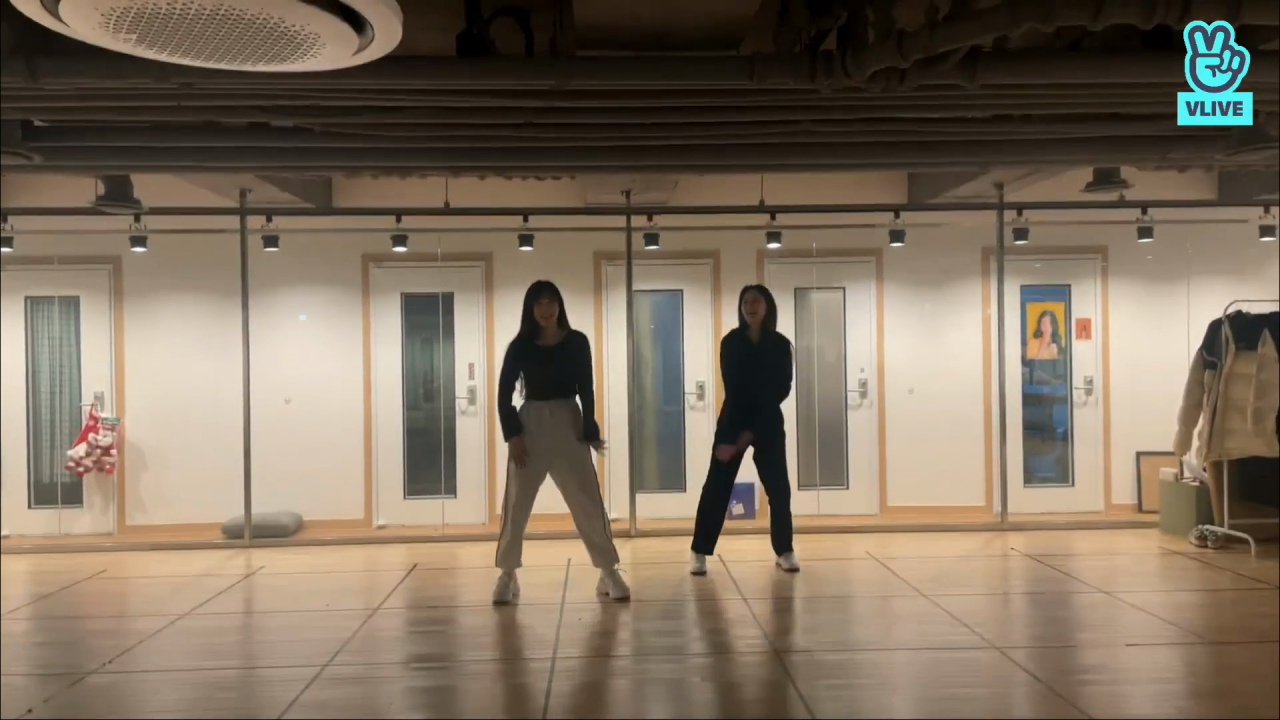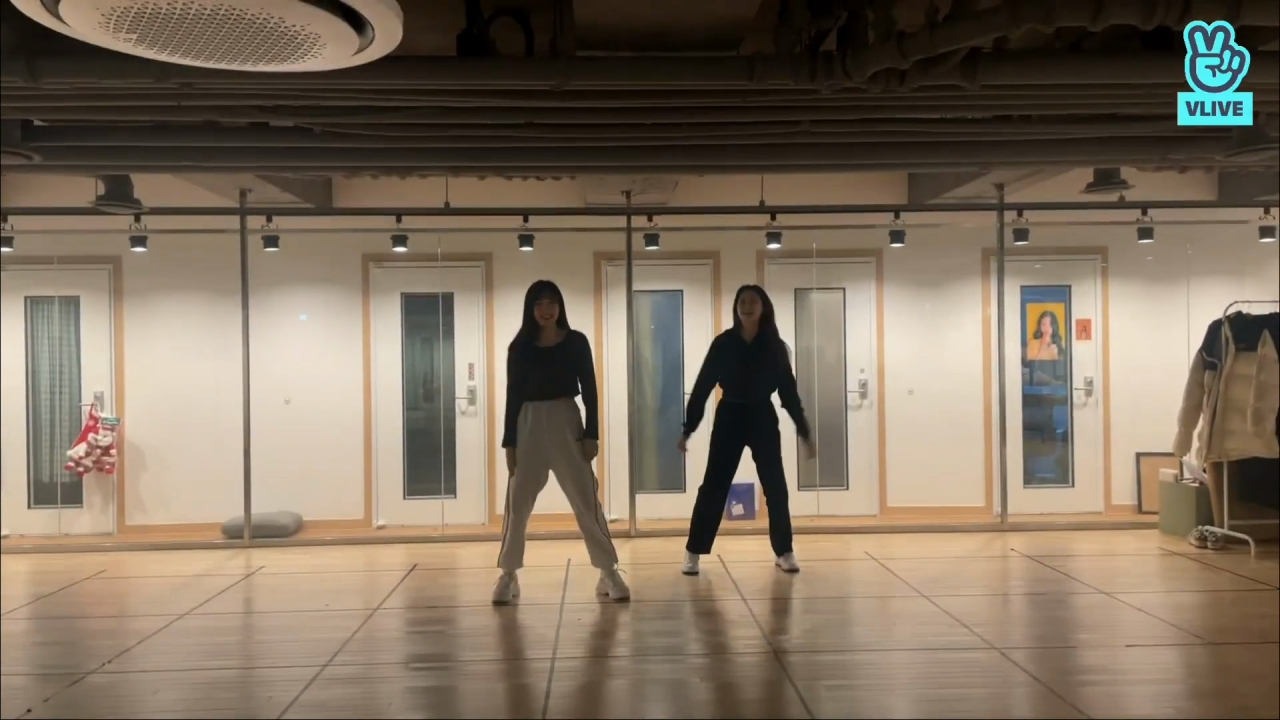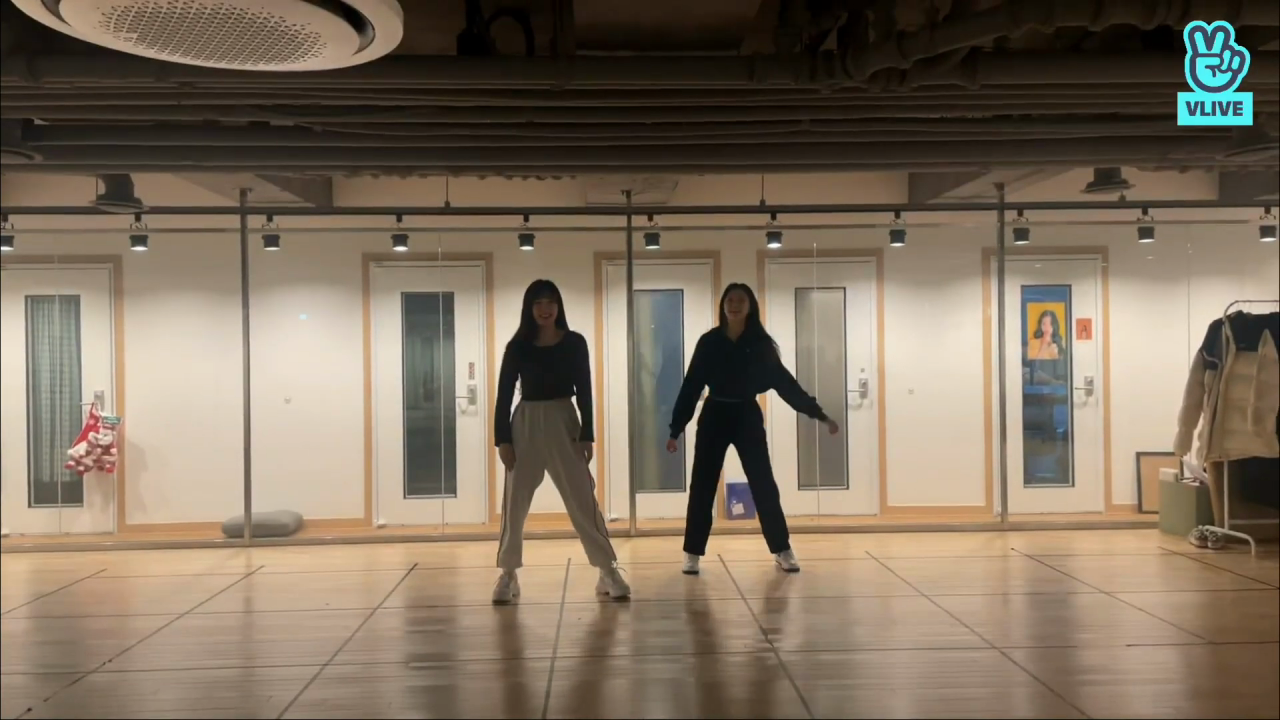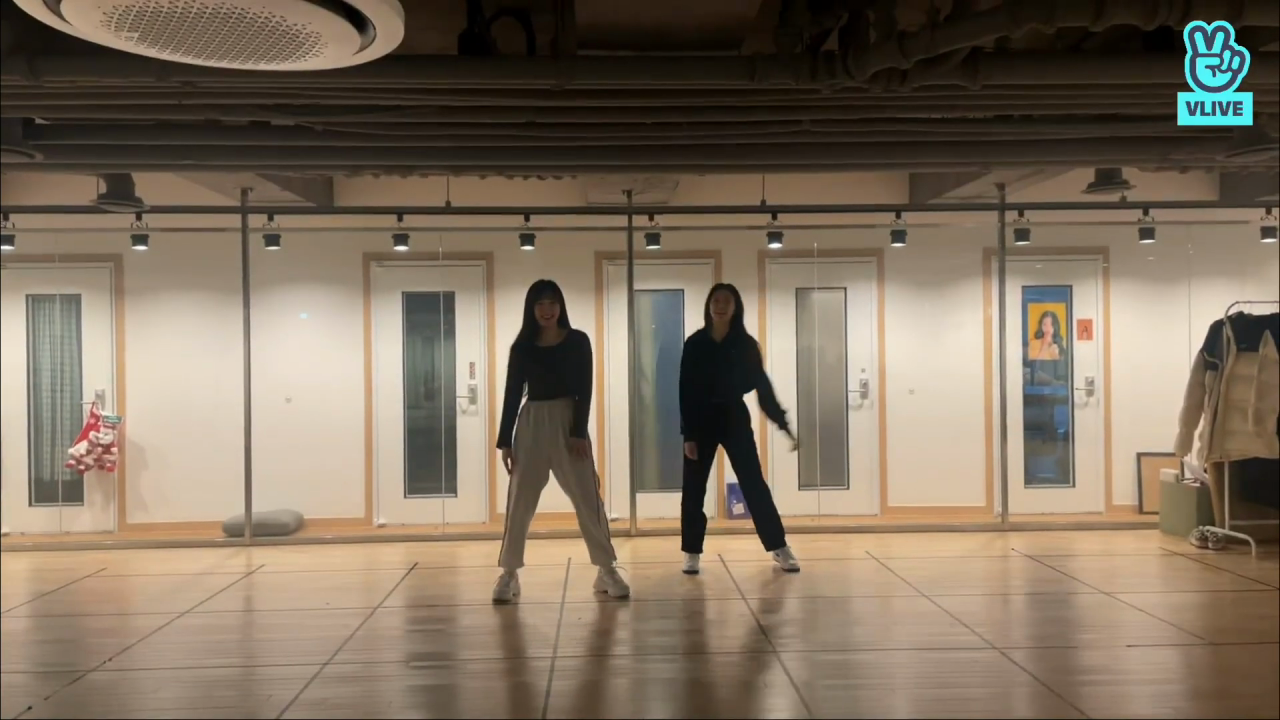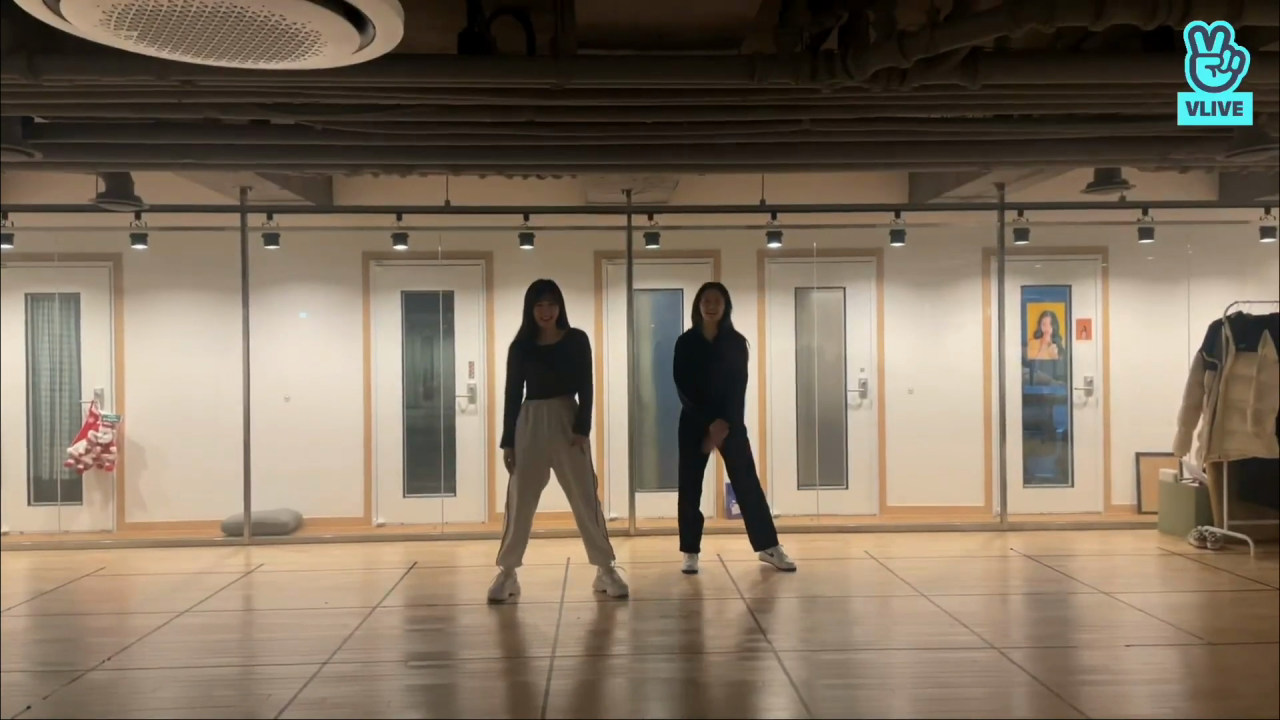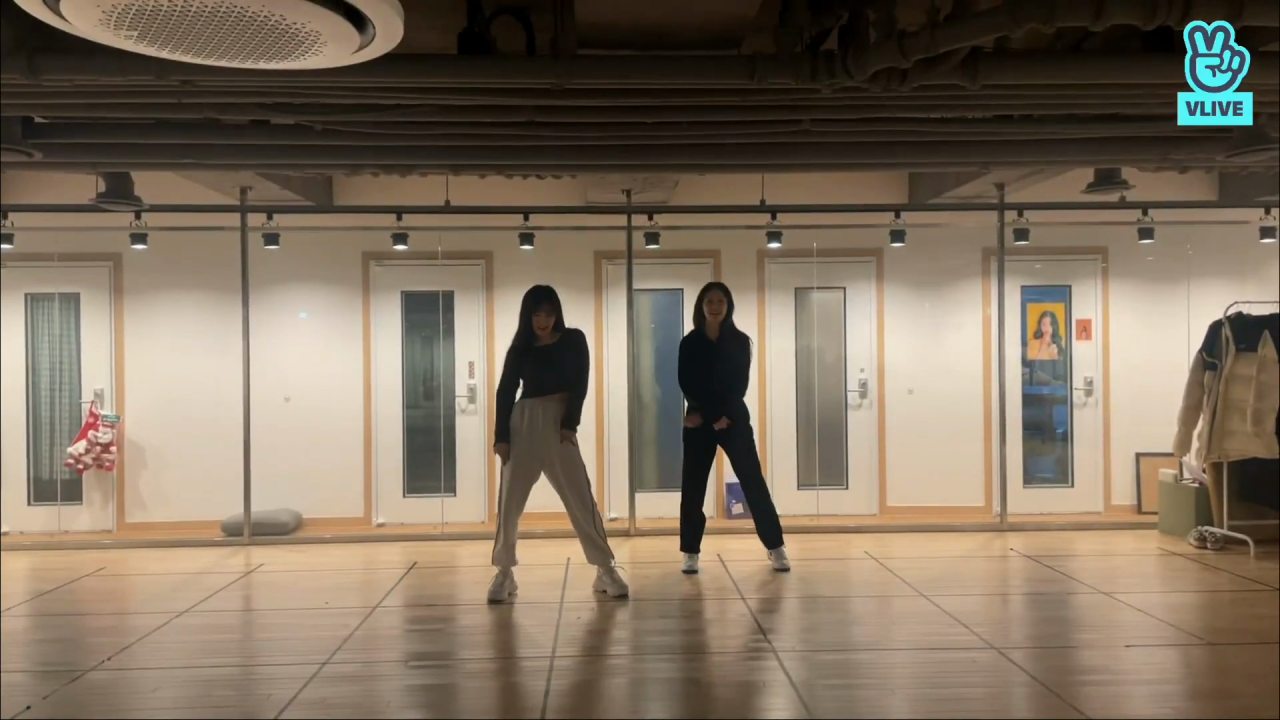
dt=0.2s
person 1, frame 1
left shoulder: (577, 342)
right shoulder: (520, 346)
left elbow: (586, 388)
right elbow: (504, 394)
left wrist: (591, 430)
right wrist: (512, 435)
left hip: (568, 423)
right hip: (530, 426)
left knee: (588, 499)
right knee: (516, 502)
left ankle: (609, 571)
right ankle: (507, 575)
person 1, frame 2
left shoulder: (576, 342)
right shoulder: (520, 347)
left elbow: (589, 388)
right elbow: (513, 394)
left wrist: (590, 433)
right wrist: (509, 441)
left hip: (566, 422)
right hip: (529, 423)
left knee: (585, 500)
right knee: (518, 503)
left ankle: (609, 572)
right ankle: (508, 575)
person 1, frame 3
left shoulder: (574, 342)
right shoulder: (518, 346)
left elbow: (584, 389)
right elbow: (505, 392)
left wrist: (587, 434)
right wrist: (503, 438)
left hip: (563, 420)
right hip: (525, 423)
left knee: (582, 499)
right knee: (515, 501)
left ankle: (608, 571)
right ankle: (508, 574)
person 1, frame 4
left shoulder: (577, 341)
right shoulder: (522, 347)
left elbow: (585, 390)
right elbow: (512, 393)
left wrist: (580, 432)
right wrist: (505, 441)
left hip: (567, 421)
right hip: (531, 423)
left knee: (587, 498)
right knee: (520, 501)
left ankle: (607, 570)
right ankle: (509, 573)
person 1, frame 5
left shoulder: (577, 340)
right shoulder: (521, 346)
left elbow: (586, 387)
right elbow: (512, 394)
left wrist: (582, 428)
right wrist: (508, 441)
left hip: (567, 419)
right hip: (530, 422)
left knee: (585, 497)
right knee: (520, 500)
left ankle: (605, 570)
right ankle: (507, 572)
person 1, frame 6
left shoulder: (573, 340)
right shoulder: (520, 348)
left elbow: (580, 385)
right elbow: (505, 391)
left wrist: (569, 423)
right wrist: (501, 436)
left hip: (558, 421)
right hip: (523, 422)
left knee: (579, 497)
right knee: (510, 500)
left ankle: (605, 569)
right ankle: (504, 572)
person 2, frame 1
left shoulder: (780, 344)
right shoulder: (731, 342)
left elbow: (781, 389)
right elbow: (732, 387)
left wrist: (752, 429)
right wrist: (728, 436)
left hip: (768, 420)
right hip: (733, 420)
left knee: (779, 488)
right knee: (717, 486)
left ankle: (784, 552)
right ankle: (700, 553)
person 2, frame 2
left shoulder: (775, 346)
right shoulder: (723, 343)
left elbow: (788, 390)
right elbow: (703, 386)
left wrist: (803, 432)
right wrist: (689, 427)
left hip: (762, 418)
right hip: (729, 417)
left knee: (776, 488)
right knee: (713, 486)
left ankle: (784, 552)
right ankle: (694, 553)
person 2, frame 3
left shoulder: (760, 344)
right shoulder: (709, 341)
left elbow: (784, 382)
right elbow: (691, 385)
left wrist: (819, 414)
right wrist: (676, 428)
left hip: (747, 416)
right hip: (714, 416)
left knee: (764, 486)
right knee: (702, 487)
left ankle: (783, 551)
right ankle: (693, 554)
person 2, frame 4
left shoulder: (745, 344)
right shoulder: (695, 343)
left elbow: (762, 386)
right elbow: (685, 390)
left wrist: (783, 424)
right wrist: (688, 434)
left hip: (735, 416)
right hip: (701, 417)
left knee: (754, 484)
right knee: (693, 488)
left ankle: (779, 548)
right ankle: (692, 552)
person 2, frame 5
left shoulder: (735, 342)
right shoulder: (686, 342)
left elbow: (738, 387)
right elbow: (683, 387)
left wrist: (726, 423)
right wrist: (709, 420)
left hip: (729, 418)
right hip: (695, 420)
left knee: (747, 483)
right knee: (689, 487)
left ankle: (770, 547)
right ankle: (690, 552)
person 2, frame 6
left shoulder: (739, 341)
right shoulder: (690, 343)
left elbow: (740, 384)
right elbow: (687, 386)
left wrist: (725, 414)
right wrist: (712, 414)
left hip: (734, 417)
right hip: (699, 418)
left knee: (754, 482)
right knee: (693, 487)
left ankle: (776, 547)
right ankle: (690, 552)
